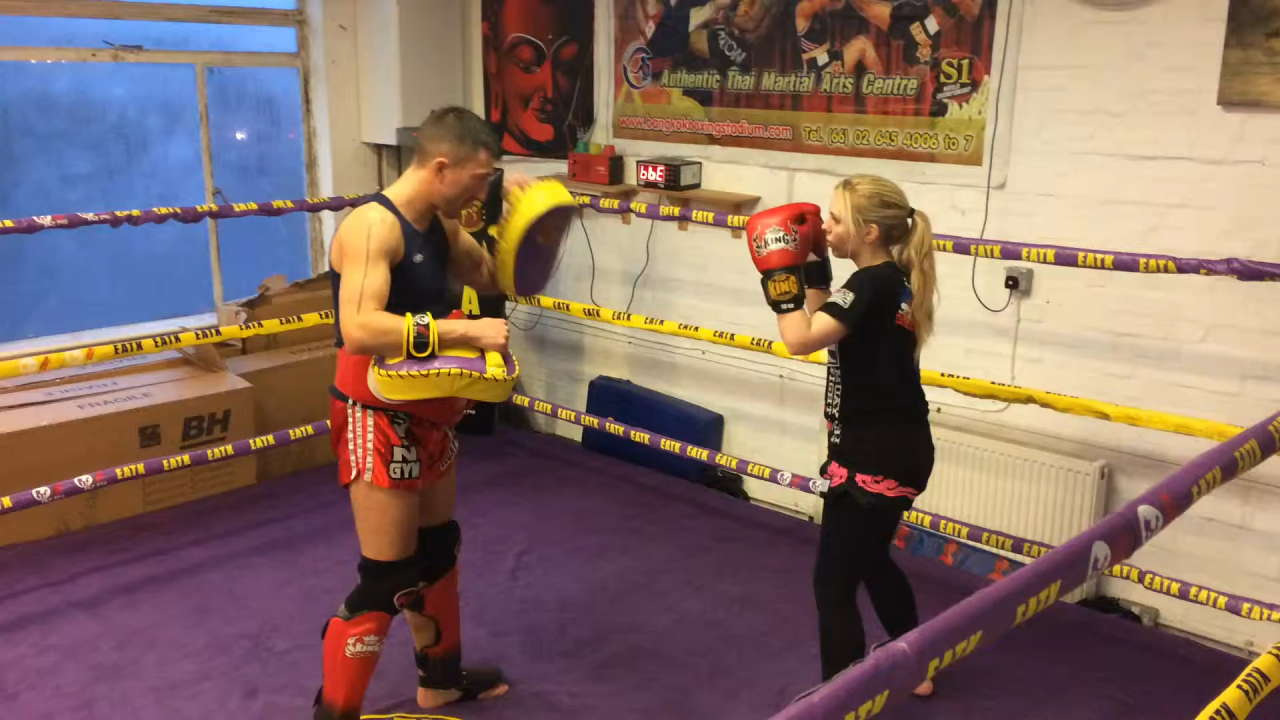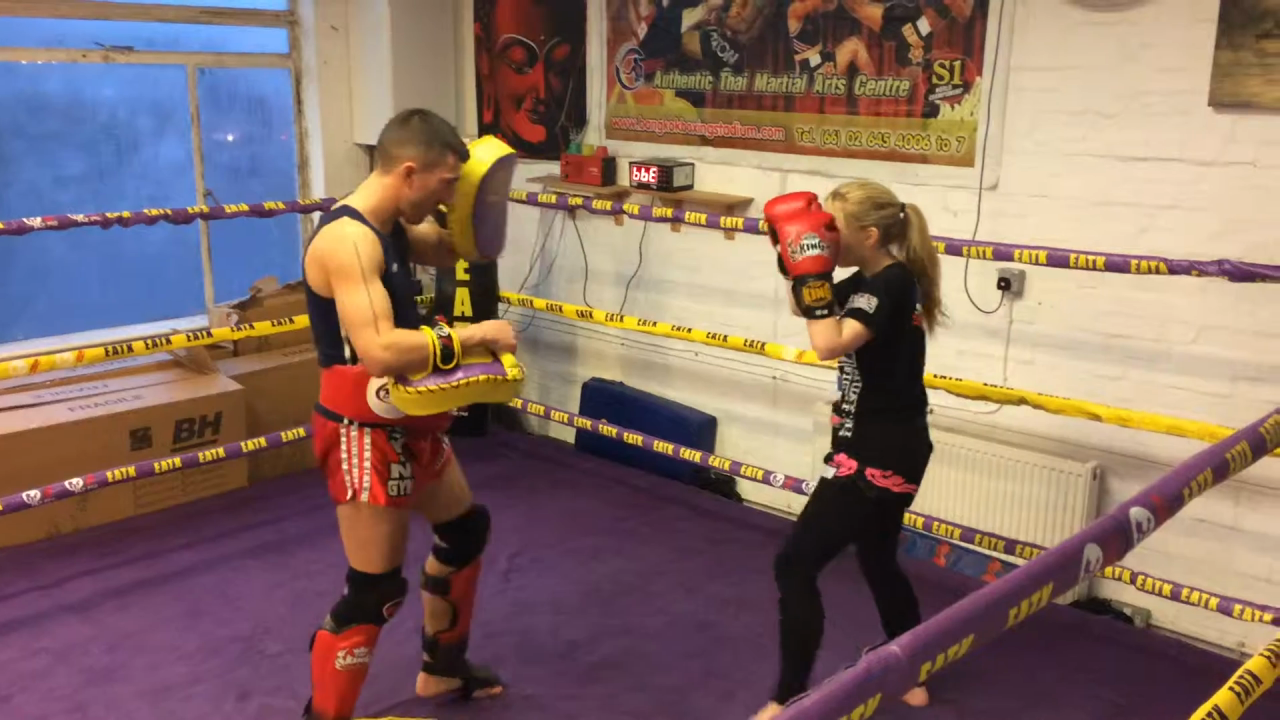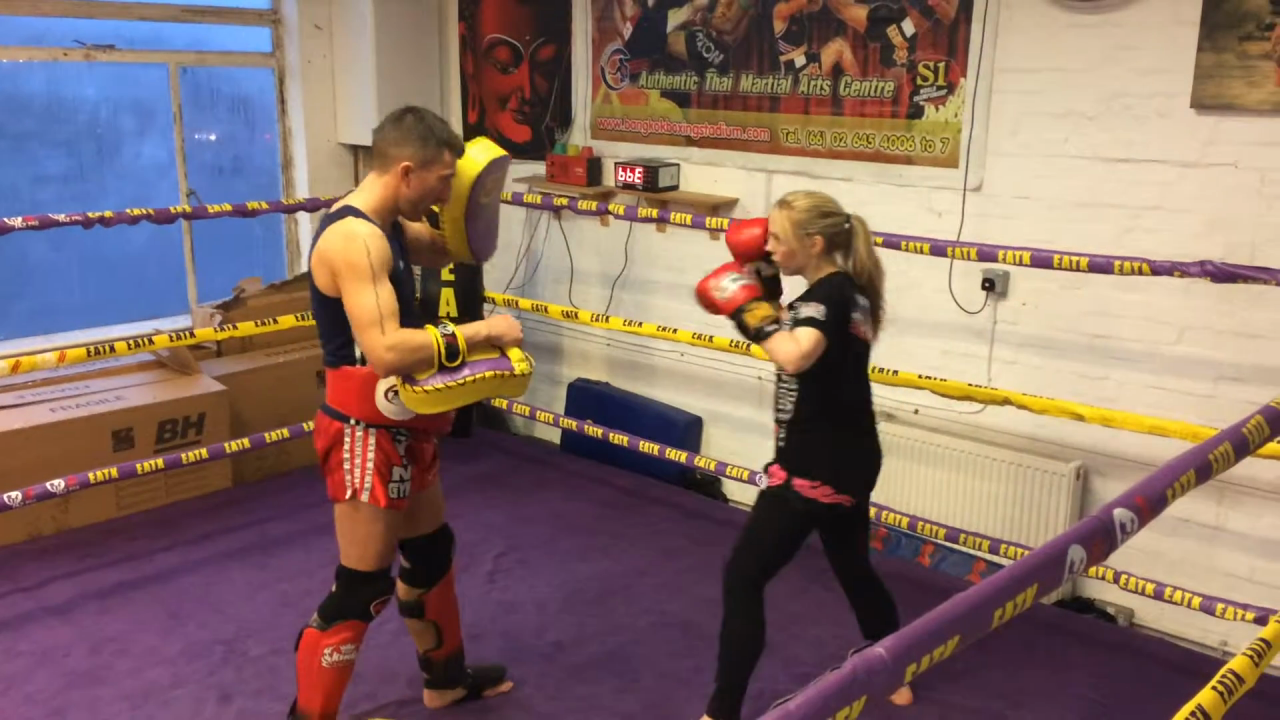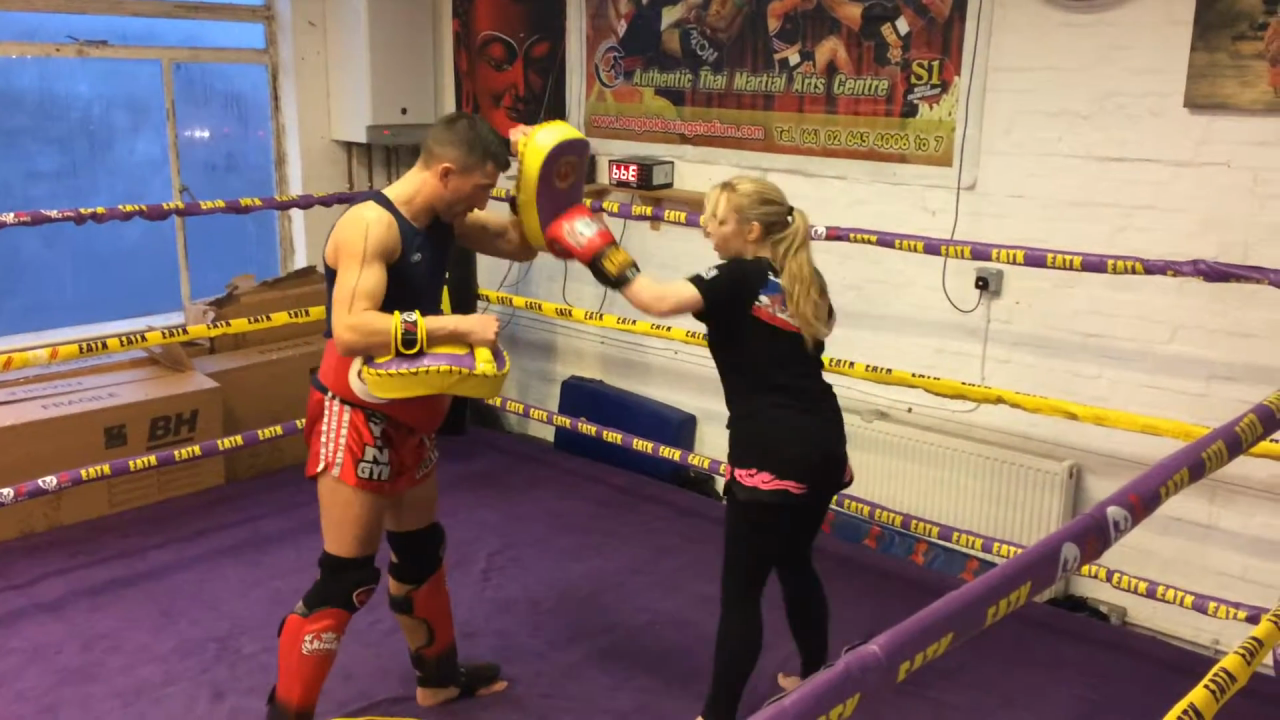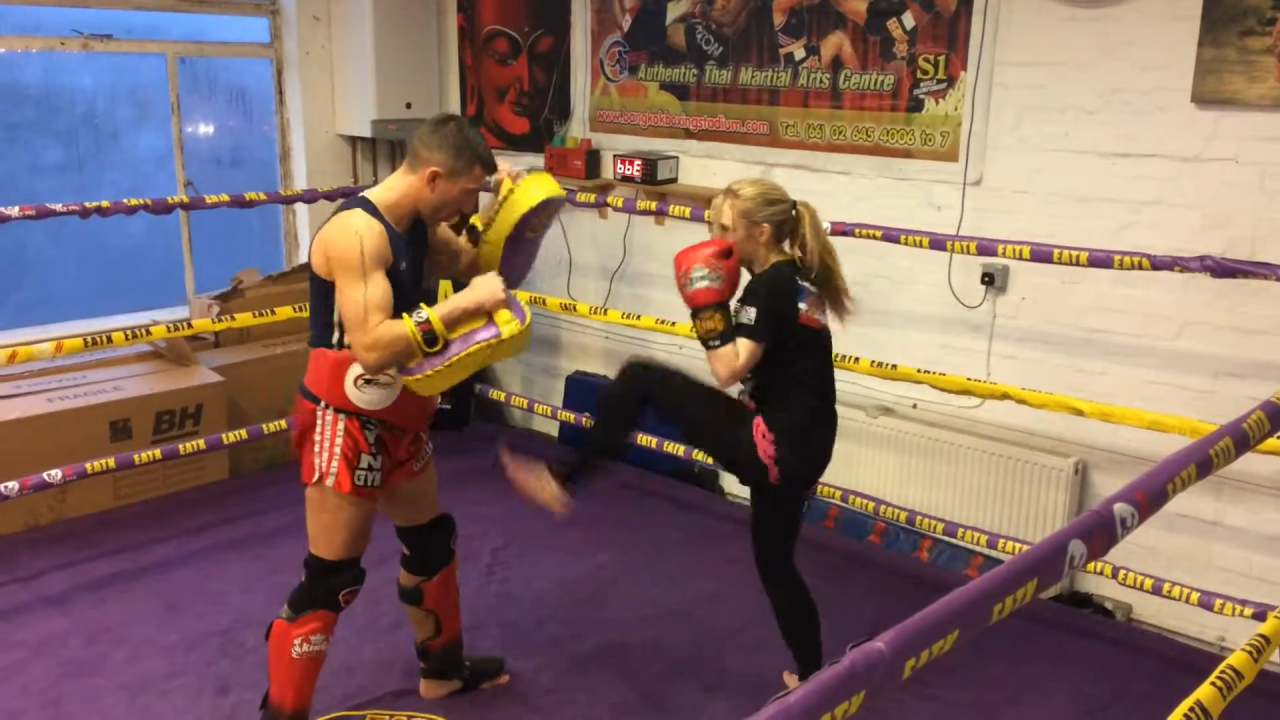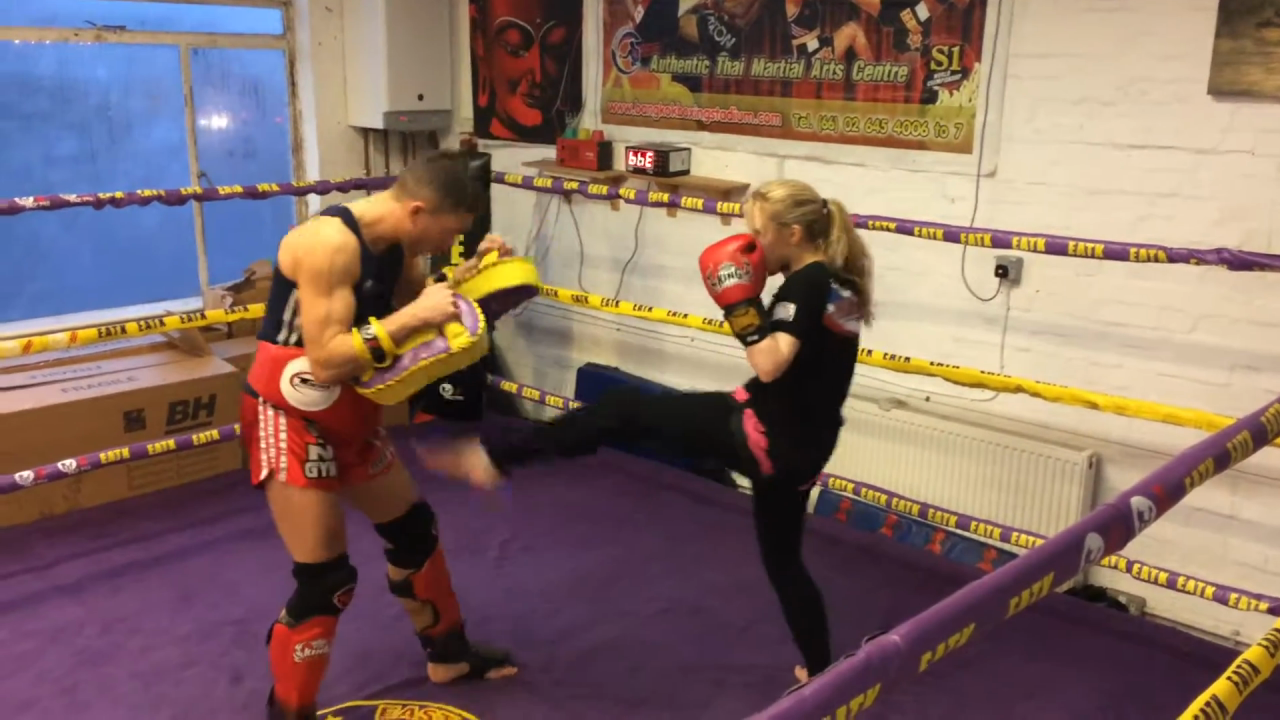
dt=0.3s
person 1, frame 1
left shoulder: (438, 224)
right shoulder: (372, 226)
left elbow: (493, 277)
right elbow: (358, 330)
right wrist: (464, 330)
left hip: (426, 414)
right hip: (379, 419)
left knee: (438, 546)
right knee: (386, 578)
person 1, frame 2
left shoulder: (389, 224)
right shoulder: (347, 240)
left elbow: (446, 252)
right elbow: (379, 350)
right wrist: (477, 335)
left hip: (410, 422)
right hip: (366, 433)
left knee: (465, 530)
right knee: (375, 589)
left ankle: (442, 665)
person 1, frame 3
left shoulder: (384, 224)
right shoulder: (354, 240)
left elbow: (438, 250)
right elbow: (386, 351)
right wrist: (483, 331)
left hip: (407, 424)
right hip: (368, 432)
left knee: (430, 553)
right knee: (361, 589)
person 1, frame 4
left shoulder: (444, 218)
right shoulder: (370, 225)
left elbow: (522, 243)
right elbow: (349, 331)
right wrist: (454, 325)
left hip: (408, 414)
right hip: (356, 416)
left knee: (421, 548)
right knee: (346, 577)
person 1, frame 5
left shoulder: (415, 220)
right shoulder: (357, 232)
left elbow: (462, 265)
right elbow: (373, 348)
right wrist: (464, 304)
left hip: (394, 415)
right hip: (344, 419)
left knee: (432, 538)
right knee: (332, 579)
left ankle: (441, 667)
person 1, frame 6
left shoulder: (394, 242)
right shoulder: (327, 243)
left elbow: (411, 303)
right elbow: (327, 357)
left wrist: (472, 273)
right wrist: (415, 318)
left hip: (349, 416)
right hip: (294, 420)
left knee: (415, 529)
right knee: (325, 581)
left ankle: (448, 654)
person 2, frame 1
left shoulder: (874, 284)
right shoulder: (890, 278)
left elbow: (799, 339)
right elbow: (825, 320)
left wrist: (778, 266)
right wrist: (809, 265)
left hip: (873, 458)
right hip: (897, 450)
left knee: (834, 583)
right knee: (871, 559)
person 2, frame 2
left shoulder: (892, 284)
right shoulder: (876, 280)
left elbow: (828, 344)
right elbow: (829, 317)
left wrist: (810, 267)
right wrist: (795, 257)
left hip: (878, 454)
right hip: (891, 450)
left knee: (795, 565)
right knee: (879, 562)
person 2, frame 3
left shoulder: (829, 294)
right shoulder: (842, 290)
left elbow: (792, 356)
right elbow: (789, 333)
left wrist: (744, 304)
right wrist: (764, 283)
left hip: (816, 463)
right hip: (853, 457)
left knee: (743, 579)
right knee: (853, 567)
person 2, frame 4
left shoulder: (737, 279)
right shoulder: (807, 282)
left elbow: (659, 301)
left wrist: (597, 252)
left hip: (769, 453)
right hip: (826, 445)
left knee: (742, 589)
right knee: (794, 563)
person 2, frame 5
left shoulder: (769, 285)
right shoulder: (803, 277)
left elbow: (726, 372)
left wrist: (707, 302)
left hip: (768, 439)
right hip: (801, 452)
left knee: (639, 381)
right knee: (775, 563)
left ankle: (560, 481)
right ankle: (814, 679)
person 2, frame 6
left shoulder: (805, 285)
right shoulder: (840, 281)
left elbow: (769, 367)
left wrist: (740, 301)
left hip: (761, 433)
right hip: (800, 451)
left knee: (620, 410)
right knee: (784, 561)
left ankle: (492, 459)
right ankle: (821, 673)
